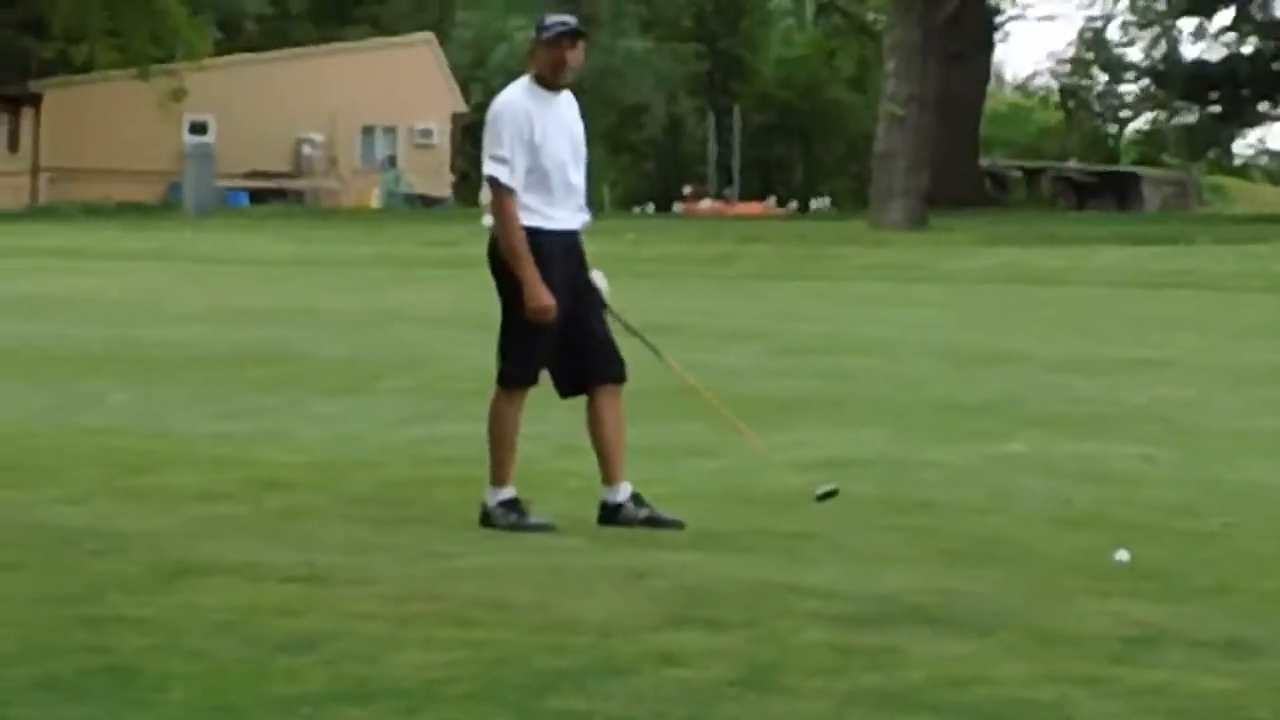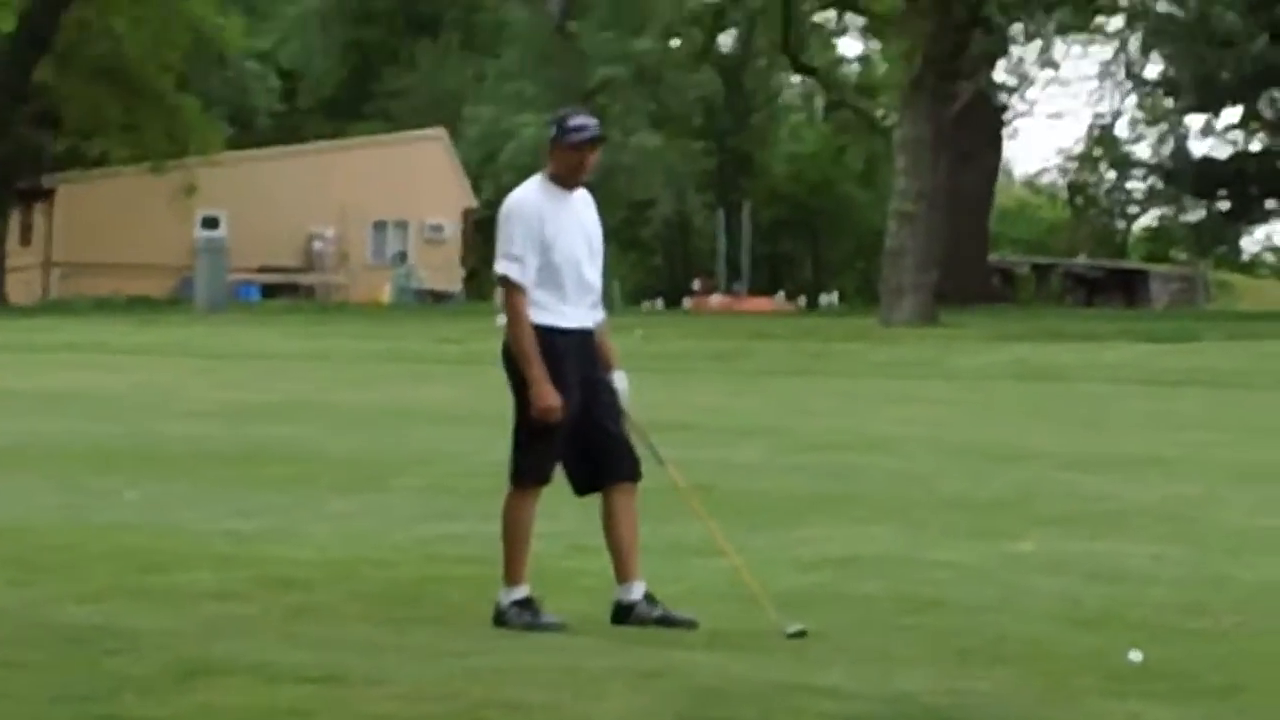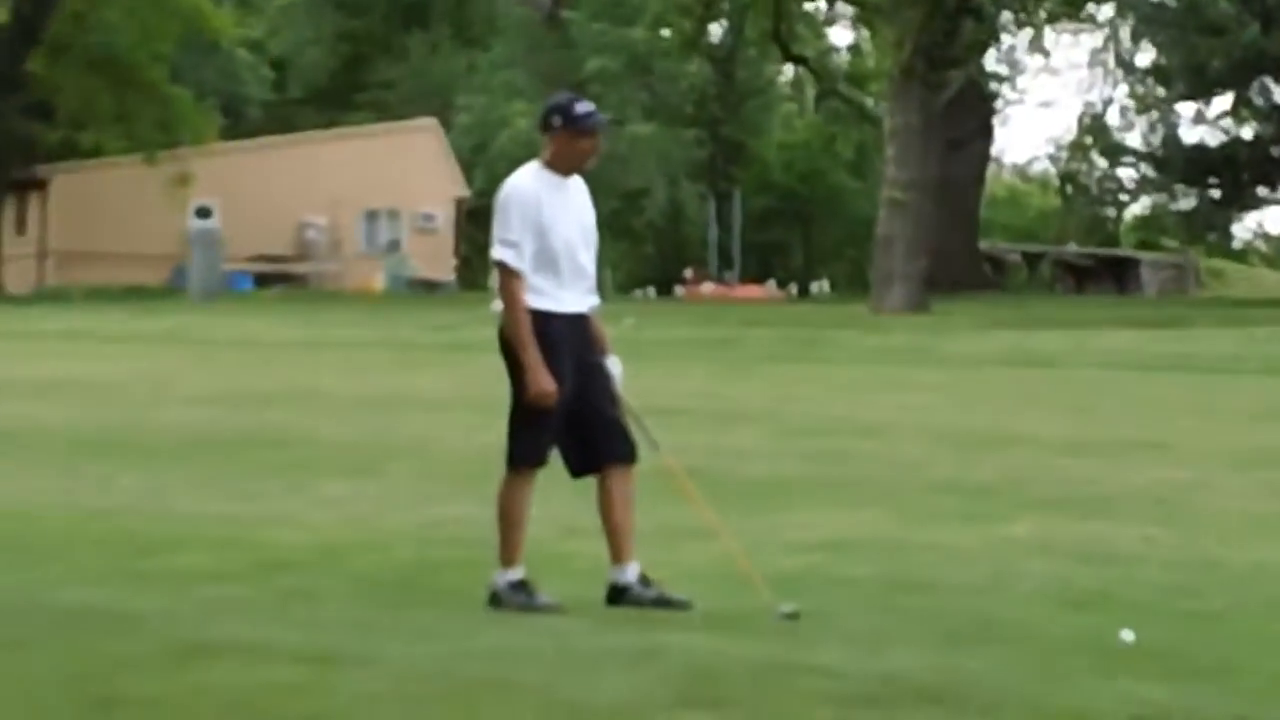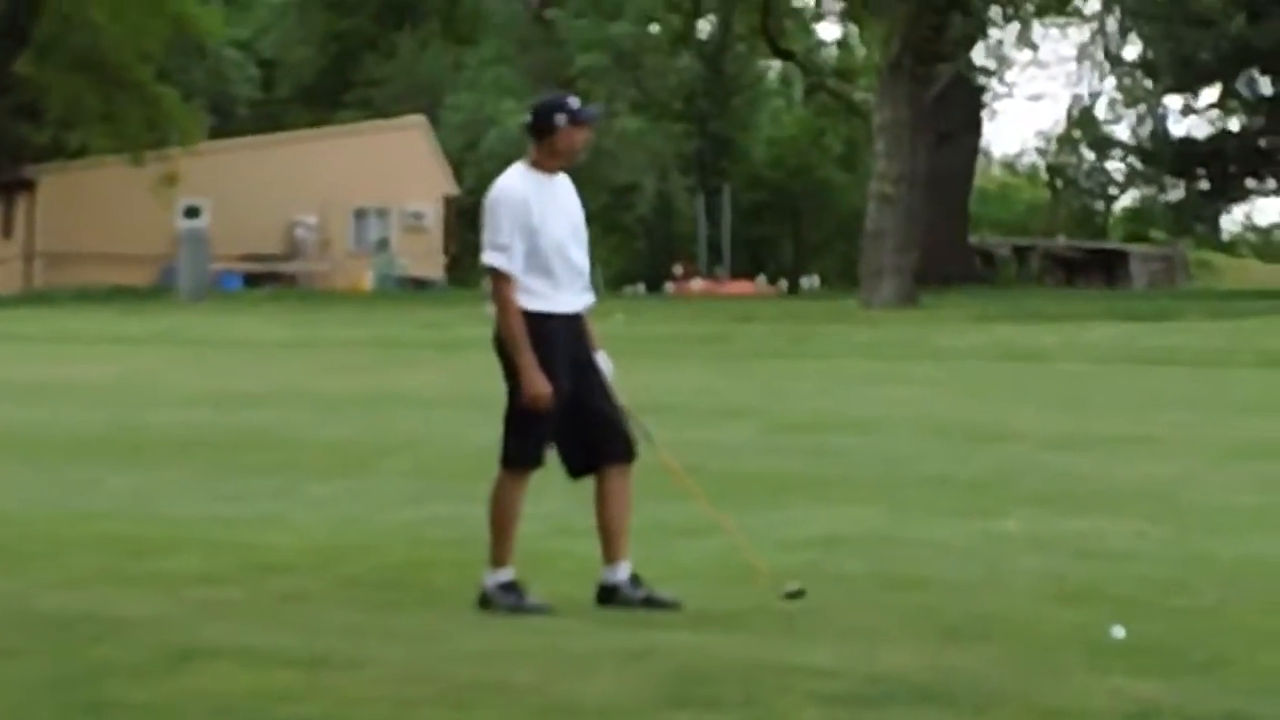
dt=1s
person 1, frame 1
left shoulder: (568, 104)
right shoulder: (512, 107)
right elbow: (504, 202)
left wrist: (587, 268)
right wrist: (531, 282)
left hip: (567, 248)
right hip: (528, 248)
left knee: (606, 373)
right knee: (516, 379)
left ankle: (617, 498)
right ankle: (499, 498)
person 1, frame 2
left shoulder: (585, 202)
right shoulder: (525, 204)
right elbow: (515, 298)
left wrist: (611, 364)
right wrist: (538, 381)
left hip: (583, 348)
right hip: (543, 345)
left knee: (621, 471)
right knee: (530, 477)
left ankle: (632, 597)
right ankle: (513, 597)
person 1, frame 3
left shoulder: (578, 188)
right shoulder: (522, 190)
right elbow: (512, 284)
left wrist: (603, 348)
right wrist: (533, 366)
left hip: (577, 332)
right hip: (538, 331)
left knee: (616, 453)
right knee: (526, 460)
left ankle: (626, 578)
right ankle: (508, 579)
person 1, frame 4
left shoulder: (564, 185)
right shoulder: (512, 192)
right elbow: (503, 287)
left wrist: (594, 346)
right wrist: (527, 369)
left hip: (571, 333)
right hip: (534, 333)
left knee: (615, 451)
right knee: (520, 461)
left ankle: (617, 578)
right ankle: (498, 581)
